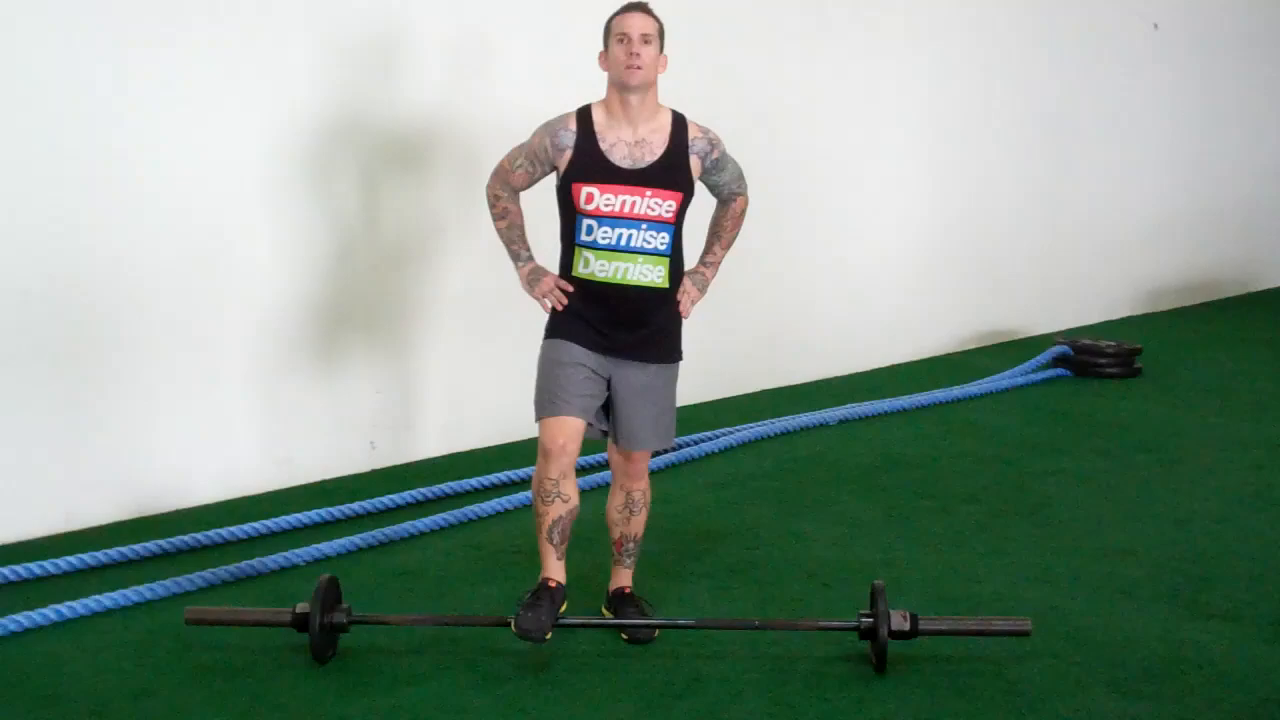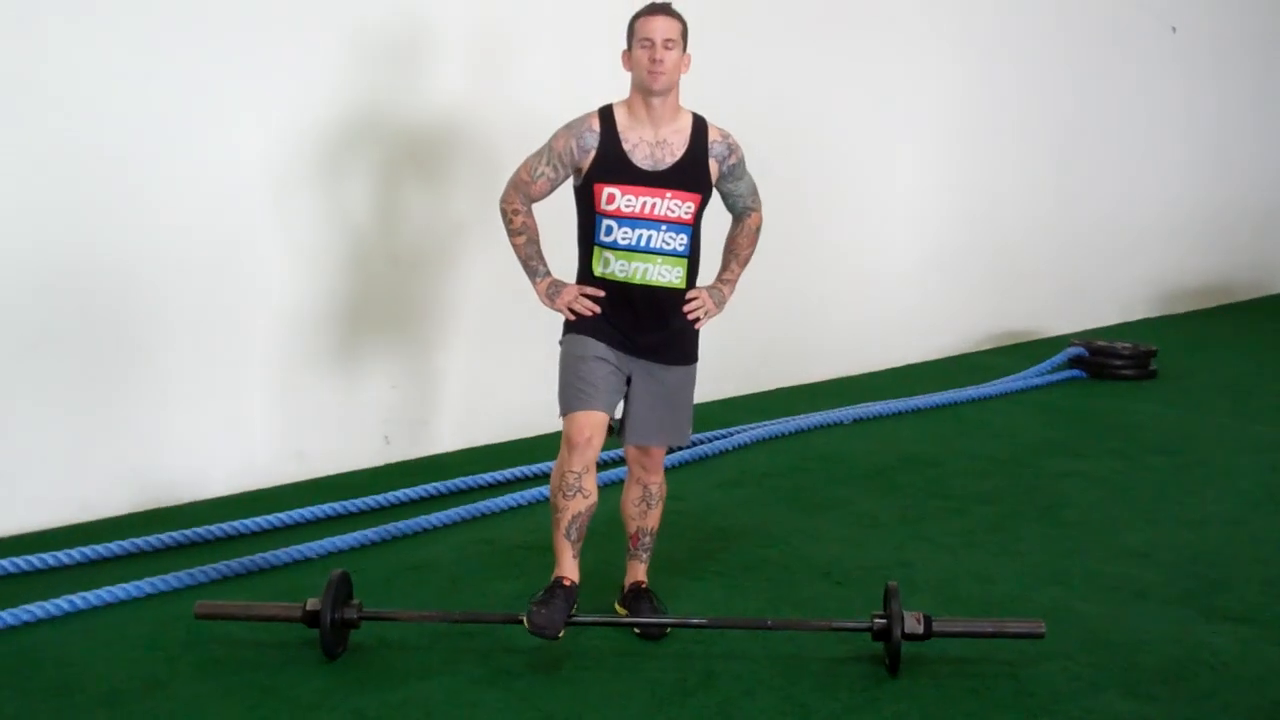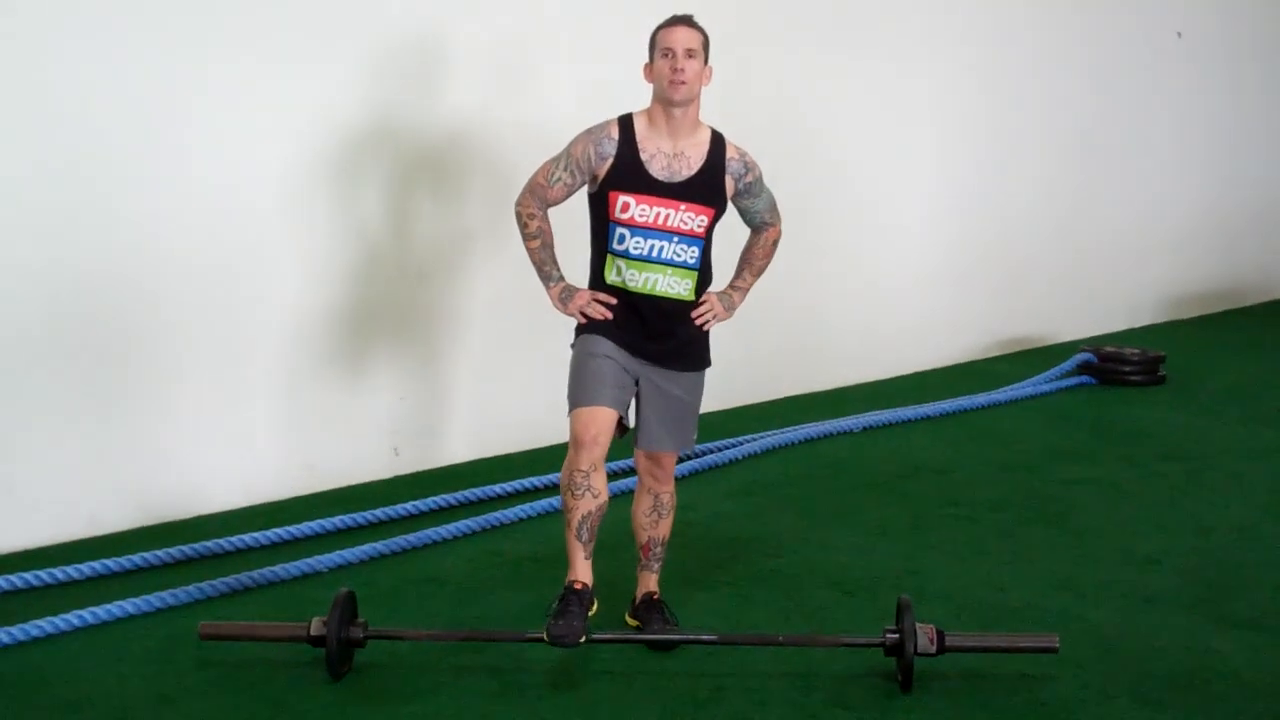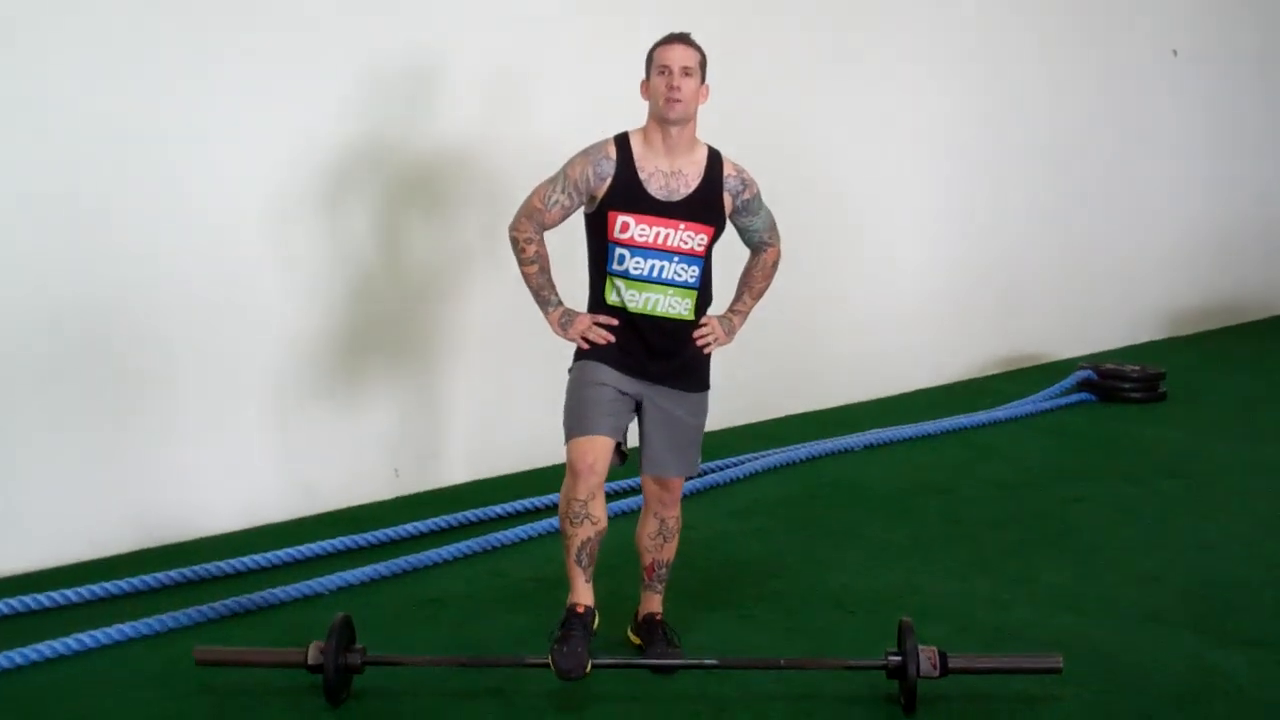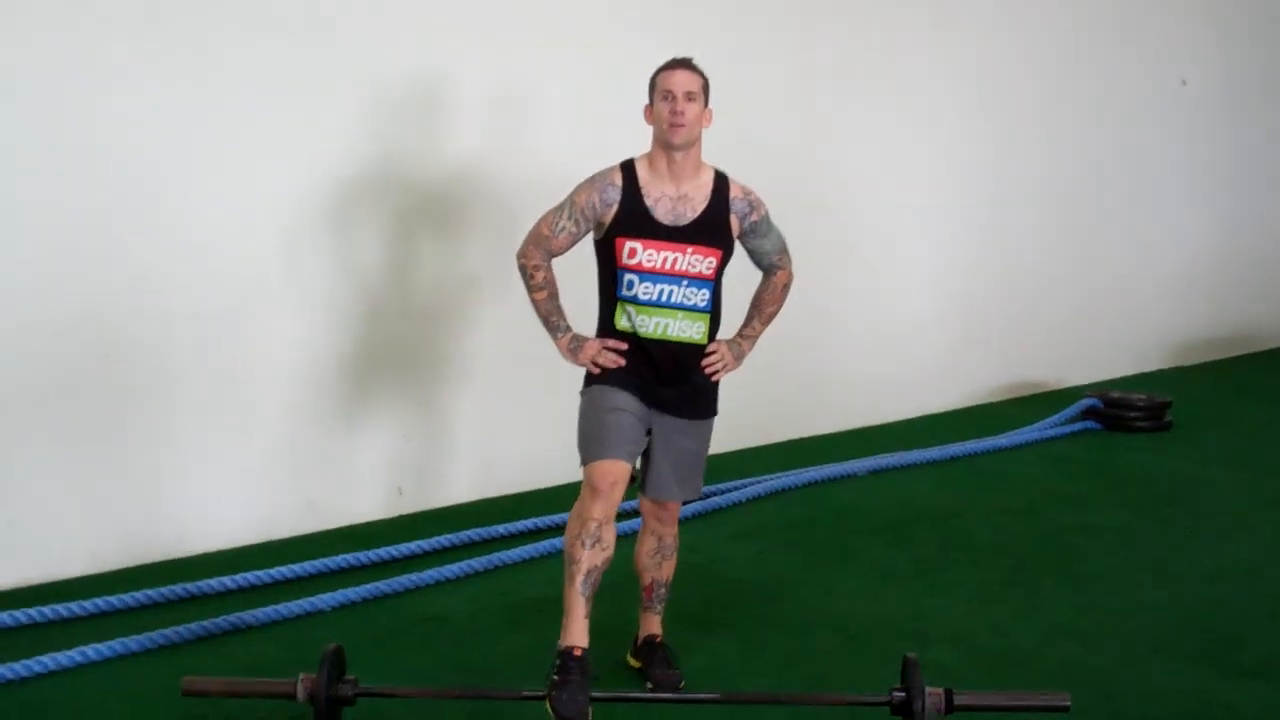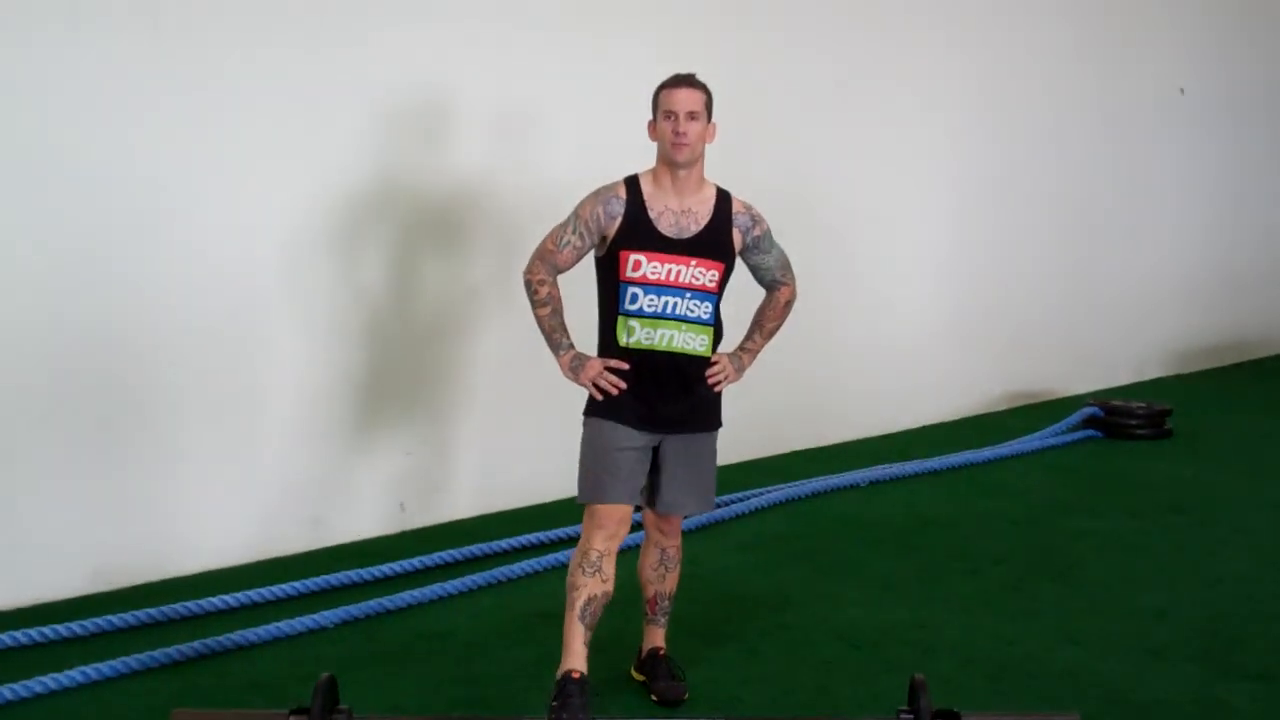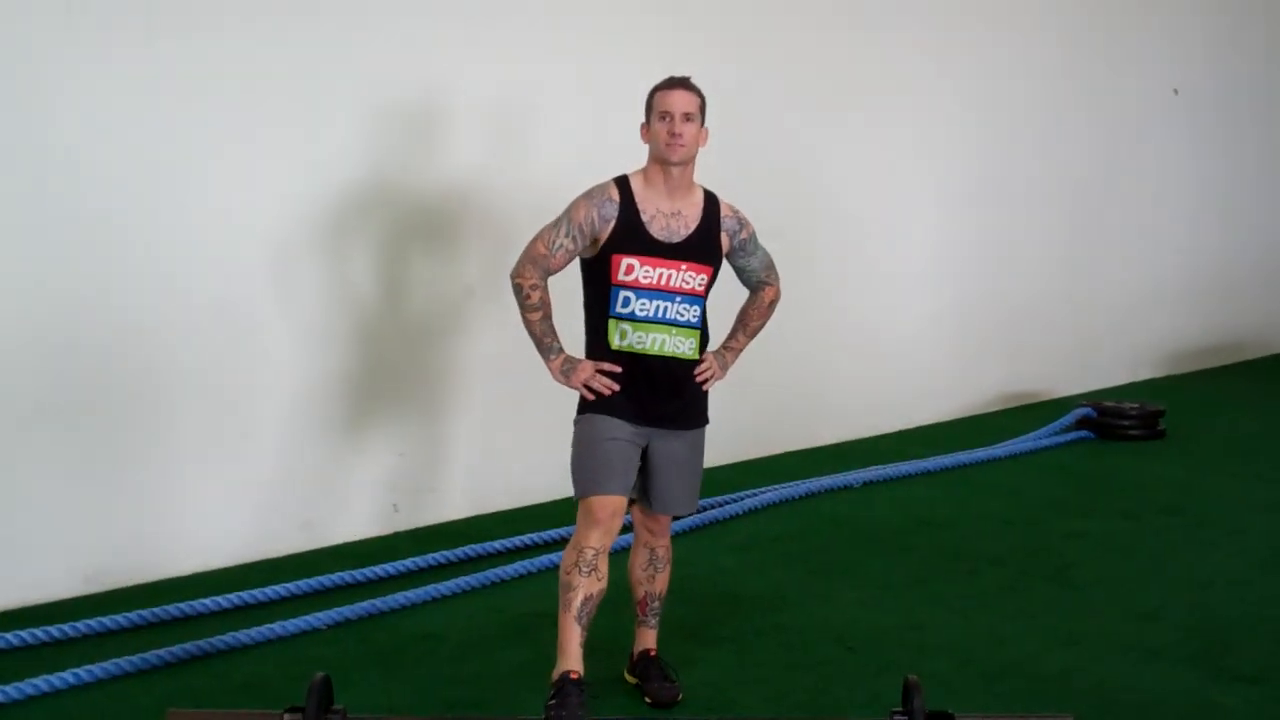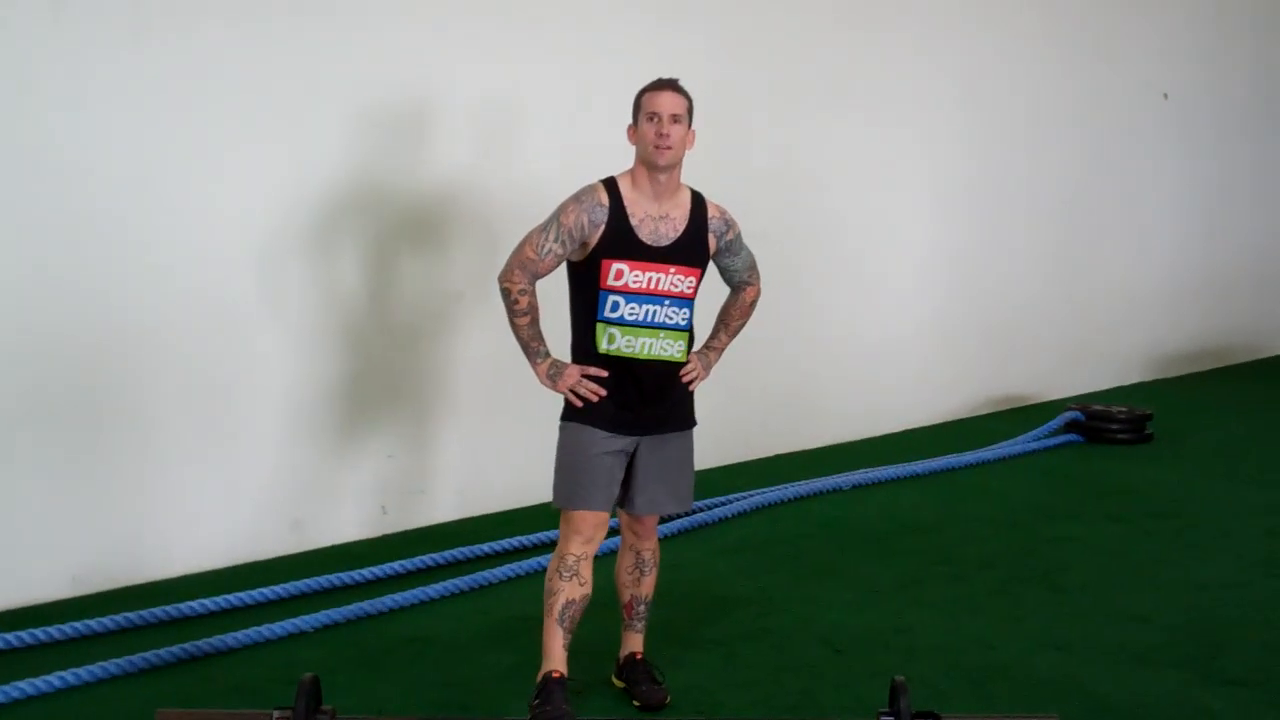
dt=0.4s
person 1, frame 1
left shoulder: (696, 141)
right shoulder: (564, 134)
left elbow: (735, 196)
right elbow: (501, 186)
left wrist: (705, 270)
right wrist: (527, 268)
left hip: (652, 336)
right hip: (576, 329)
left knee: (633, 463)
right knee: (557, 448)
left ankle: (622, 588)
right ankle: (550, 581)
person 1, frame 2
left shoulder: (715, 145)
right shoulder: (587, 133)
left elbow: (750, 213)
right elbow: (515, 199)
left wrist: (723, 287)
right wrist: (544, 283)
left hip: (670, 334)
right hip: (597, 325)
left knee: (648, 458)
right knee: (581, 441)
left ankle: (636, 585)
right ankle: (564, 579)
person 1, frame 3
left shoulder: (731, 162)
right shoulder: (605, 142)
left elbow: (768, 226)
right elbow: (530, 202)
left wrist: (733, 296)
right wrist: (556, 287)
left hip: (680, 342)
right hip: (607, 329)
left knee: (658, 467)
right knee: (589, 440)
left ankle: (648, 595)
right ankle: (578, 584)
person 1, frame 4
left shoulder: (729, 178)
right shoulder: (603, 161)
left elbow: (768, 247)
right elbow: (525, 225)
left wrist: (734, 318)
right wrist: (556, 313)
left hip: (682, 363)
right hip: (608, 353)
left knee: (665, 490)
right knee: (586, 467)
left ankle: (650, 614)
right ankle: (579, 606)
person 1, frame 5
left shoulder: (737, 201)
right shoulder: (609, 188)
left elbow: (780, 269)
right elbow: (533, 252)
left wrist: (742, 343)
right wrist: (565, 338)
left hip: (689, 386)
right hip: (618, 376)
left knee: (663, 510)
right knee: (602, 490)
left ankle: (650, 637)
right ankle: (573, 649)
person 1, frame 6
left shoulder: (738, 218)
right shoulder: (612, 204)
left elbow: (783, 285)
right elbow: (539, 271)
left wrist: (743, 357)
right wrist: (567, 357)
left hip: (693, 405)
right hip: (620, 401)
left knee: (666, 526)
right knee: (604, 528)
left ankle: (653, 651)
person 1, frame 7
left shoulder: (725, 221)
right shoulder: (604, 204)
left elbow: (767, 286)
right elbow: (527, 271)
left wrist: (727, 355)
right wrist: (557, 360)
left hip: (681, 404)
right hip: (612, 398)
left knee: (656, 526)
right knee: (599, 521)
left ankle: (645, 653)
person 1, frame 8
left shoulder: (713, 221)
right shoulder: (592, 208)
left elbow: (748, 285)
right elbow: (515, 276)
left wrist: (709, 355)
right wrist: (545, 366)
left hip: (668, 408)
right hip: (598, 405)
left knee: (643, 529)
right knee: (582, 535)
left ankle: (632, 656)
